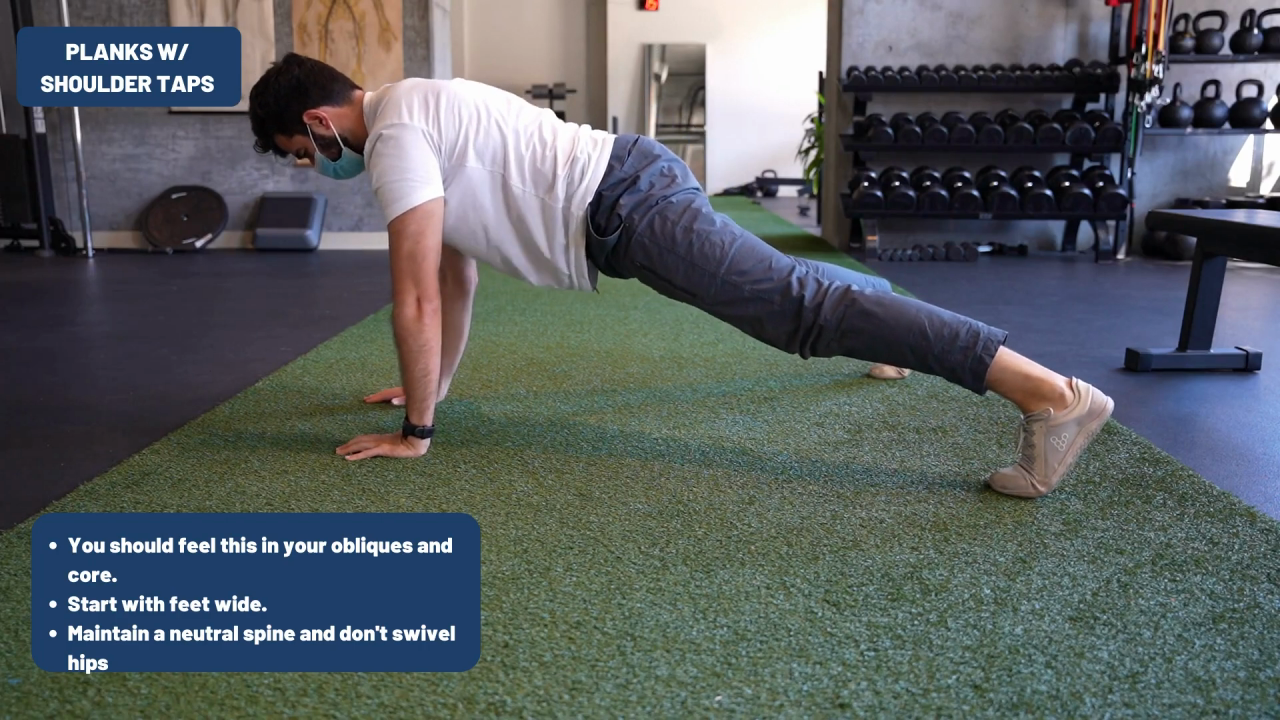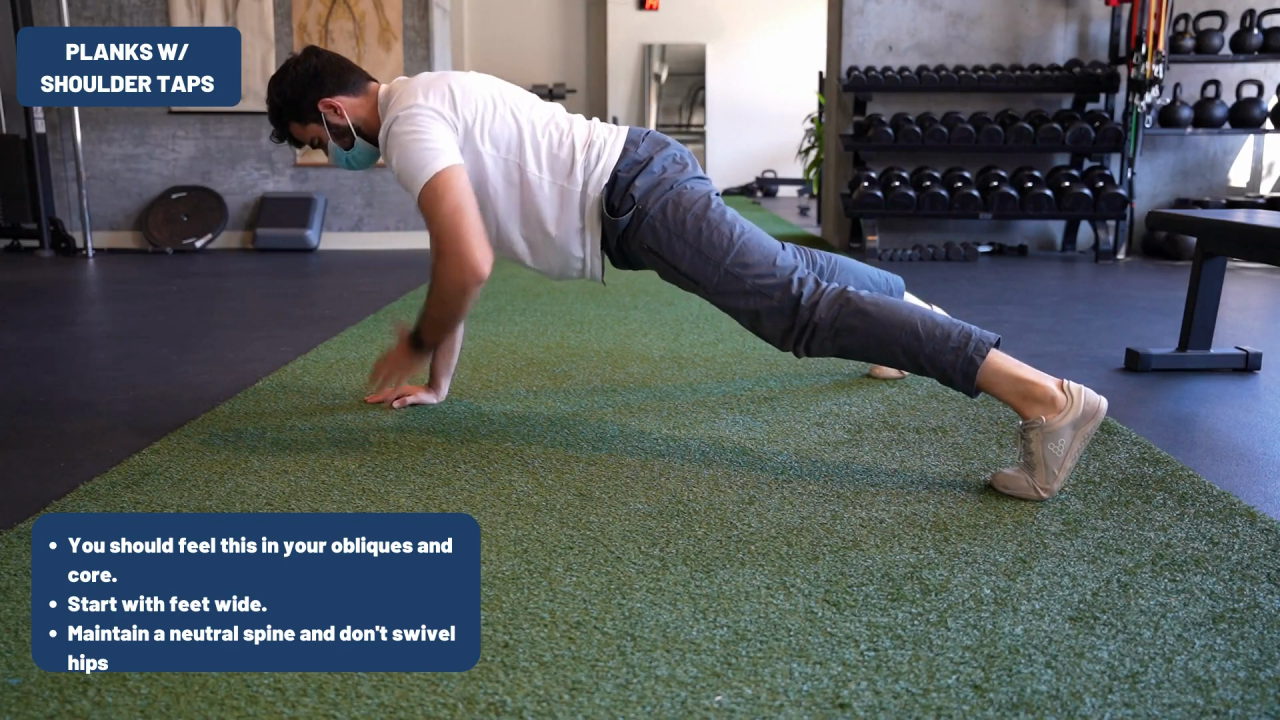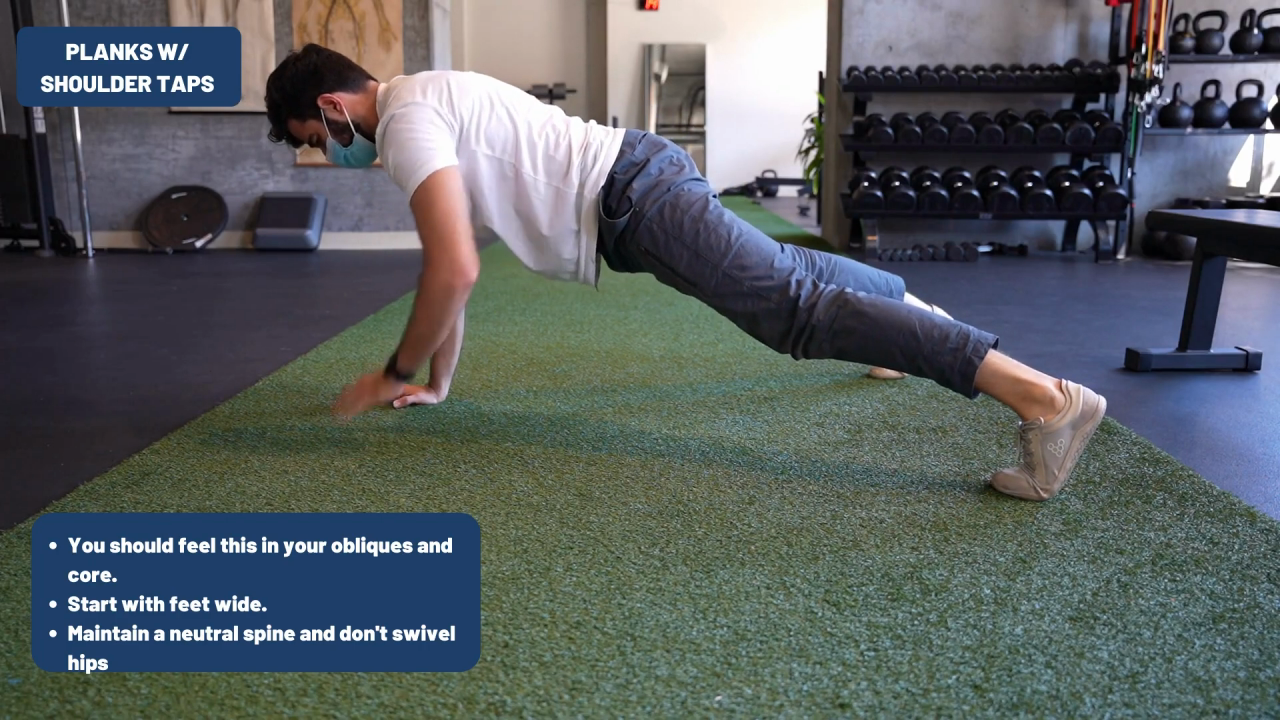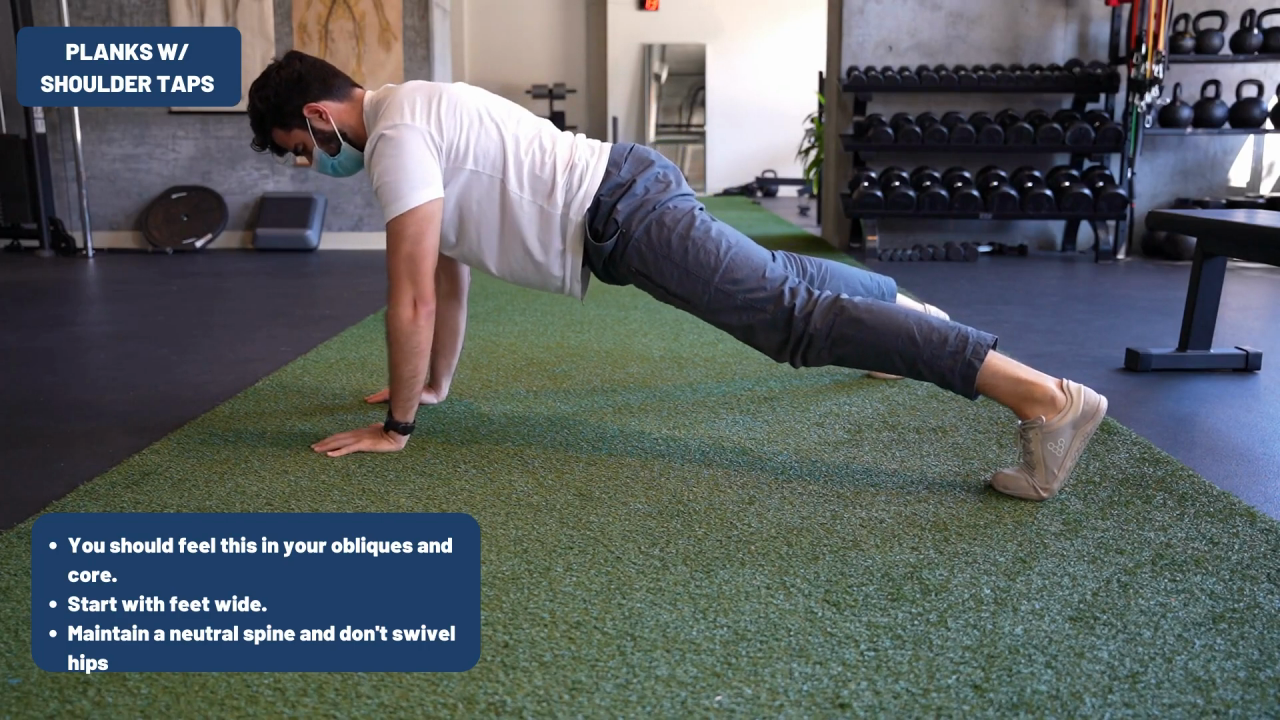
dt=0.4s
person 1, frame 1
left shoulder: (392, 138)
right shoulder: (416, 112)
left elbow: (415, 298)
right elbow: (455, 270)
left wrist: (415, 432)
right wrist: (434, 383)
left hip: (628, 207)
right hip: (633, 185)
left knee: (796, 306)
right knee: (773, 277)
left ankle: (1051, 394)
right ankle: (906, 308)
person 1, frame 2
left shoulder: (408, 124)
right shoulder: (423, 112)
left elbow: (469, 266)
right elbow: (450, 260)
left wrist: (415, 347)
right wrist: (437, 383)
left hip: (639, 194)
right hip: (640, 190)
left knee: (796, 304)
right knee: (781, 268)
left ankle: (1045, 397)
right ankle: (908, 304)
person 1, frame 3
left shoulder: (405, 122)
right shoulder: (424, 111)
left elbow: (455, 270)
right elbow: (452, 260)
left wrist: (395, 372)
right wrist: (437, 381)
left hip: (635, 197)
right hip: (639, 188)
left knee: (795, 308)
right knee: (780, 270)
left ankle: (1044, 397)
right ankle: (909, 304)
person 1, frame 4
left shoulder: (394, 138)
right shoulder: (413, 114)
left elbow: (410, 297)
right elbow: (448, 270)
left wrist: (395, 425)
right wrist: (435, 383)
left hip: (624, 215)
right hip: (627, 192)
left knee: (790, 316)
right knee: (773, 276)
left ankle: (1045, 396)
right ankle: (907, 306)
